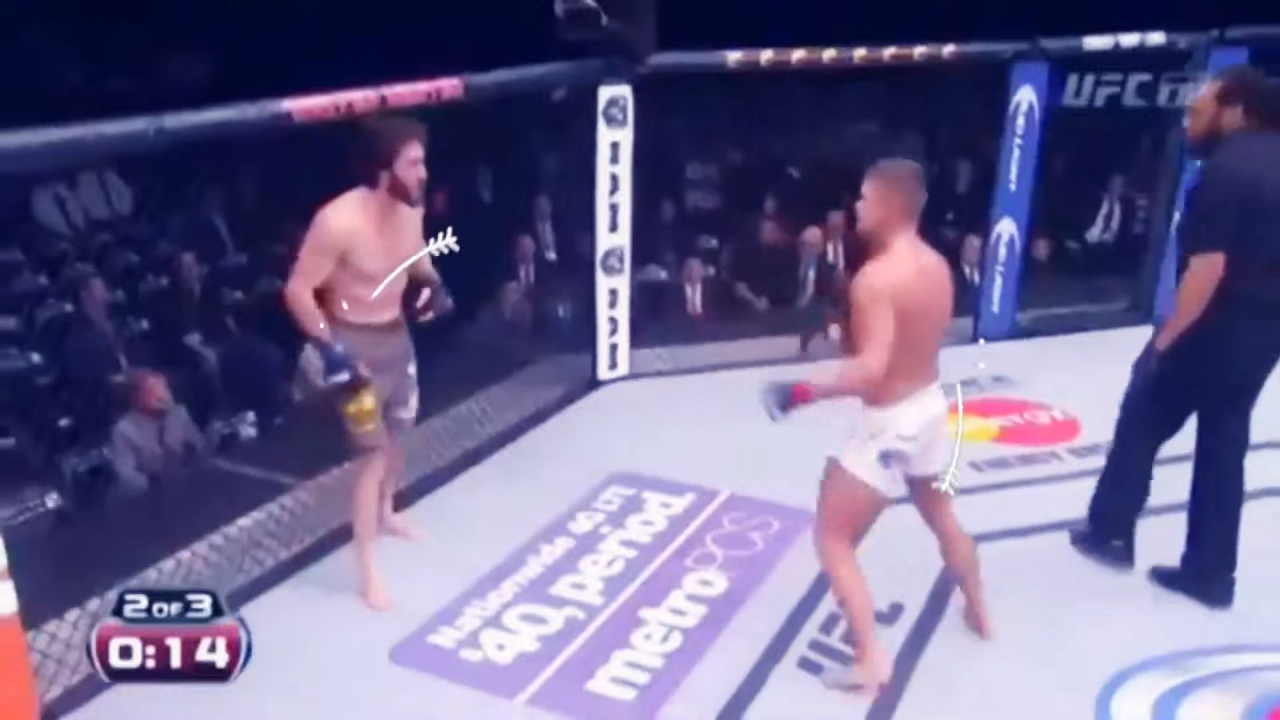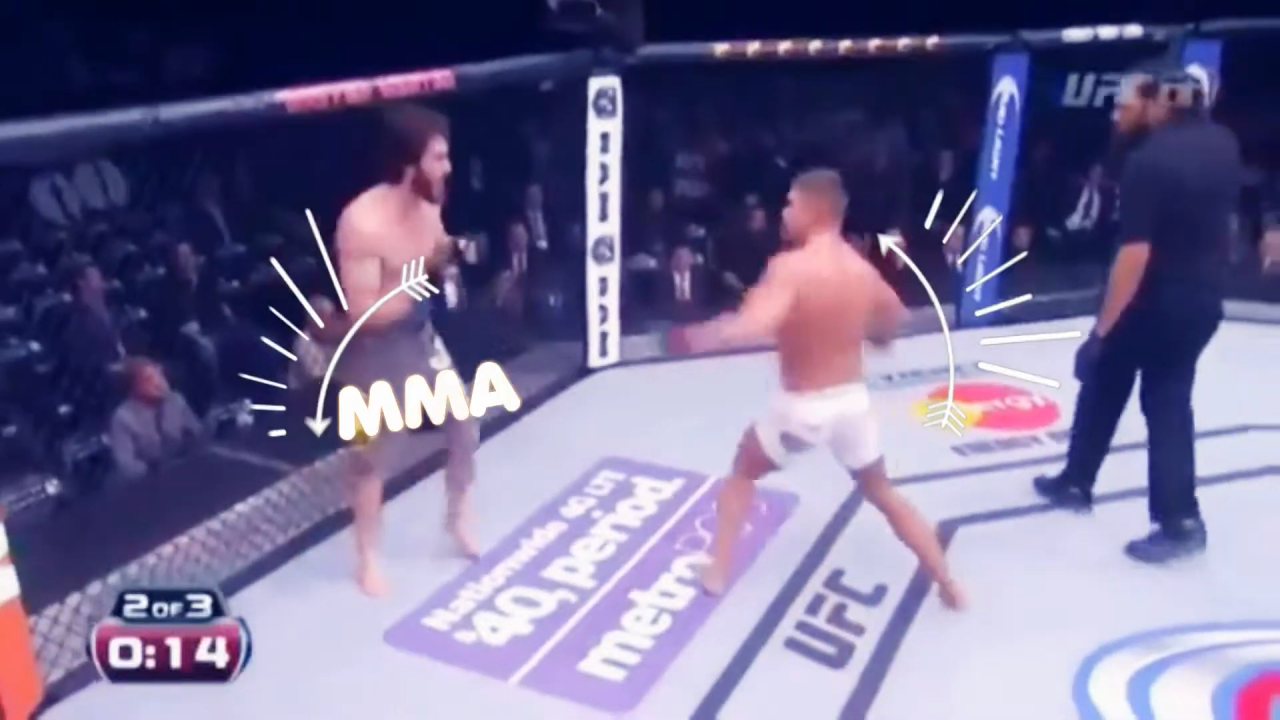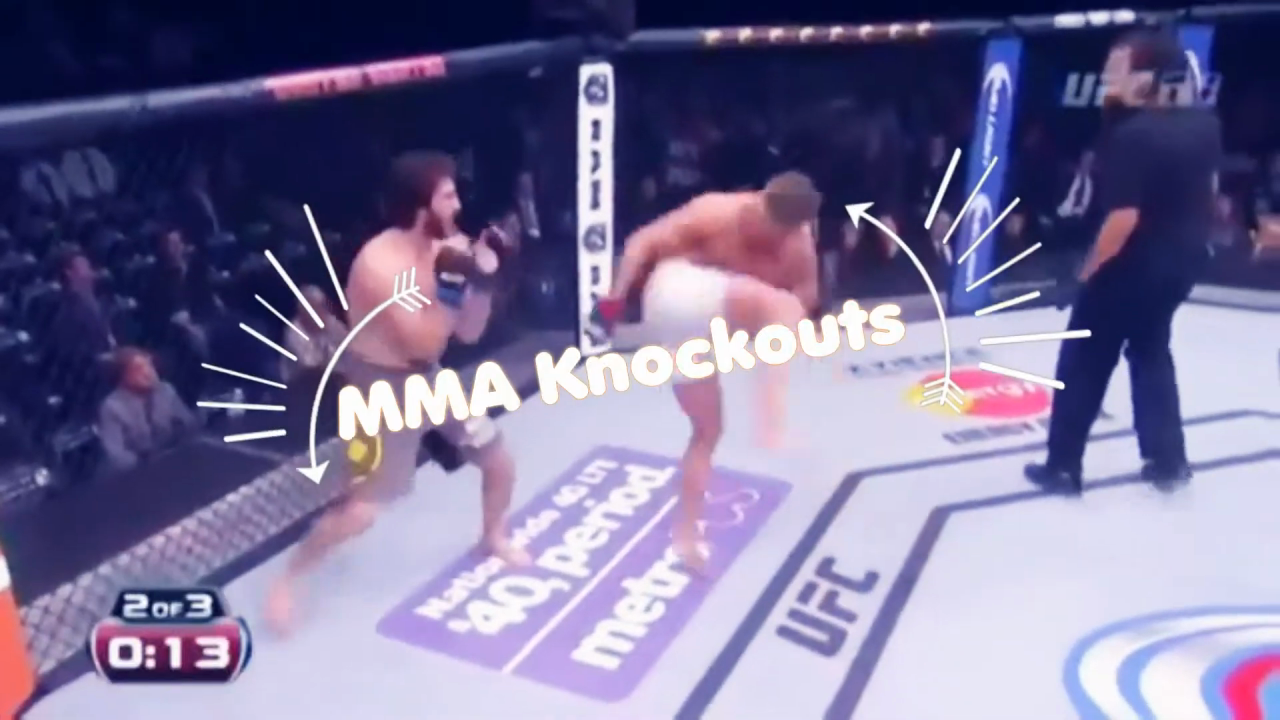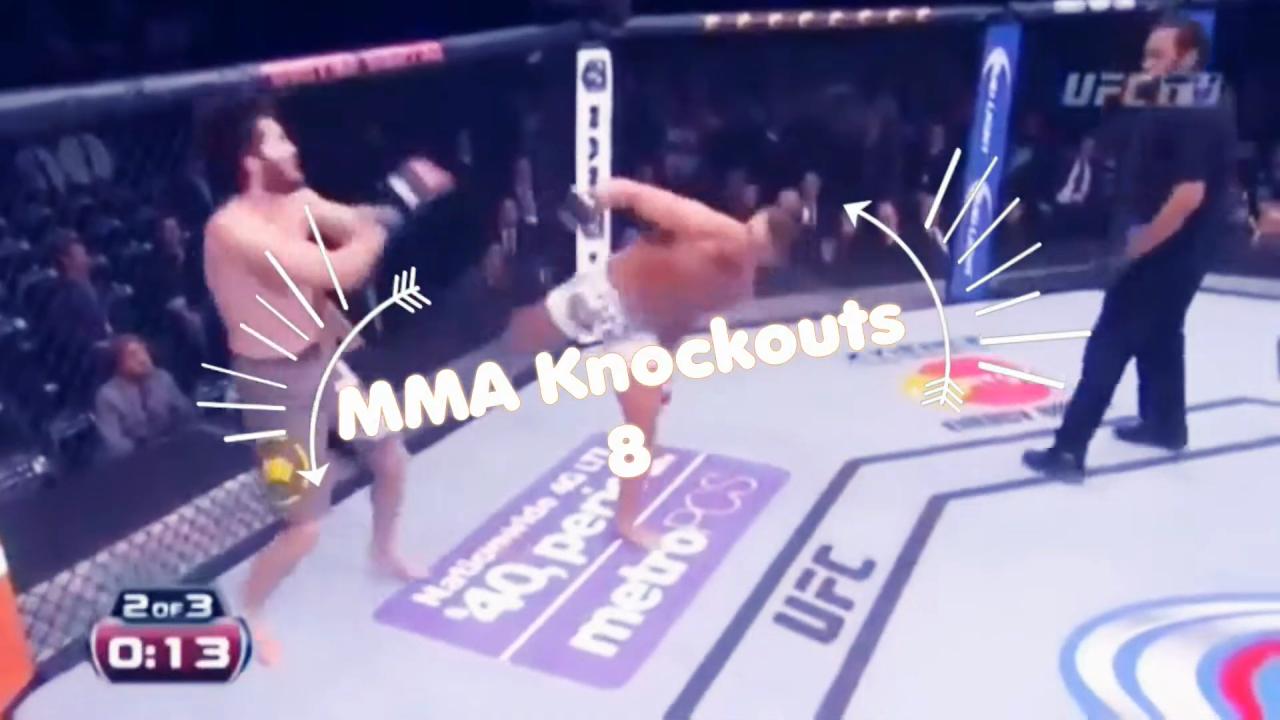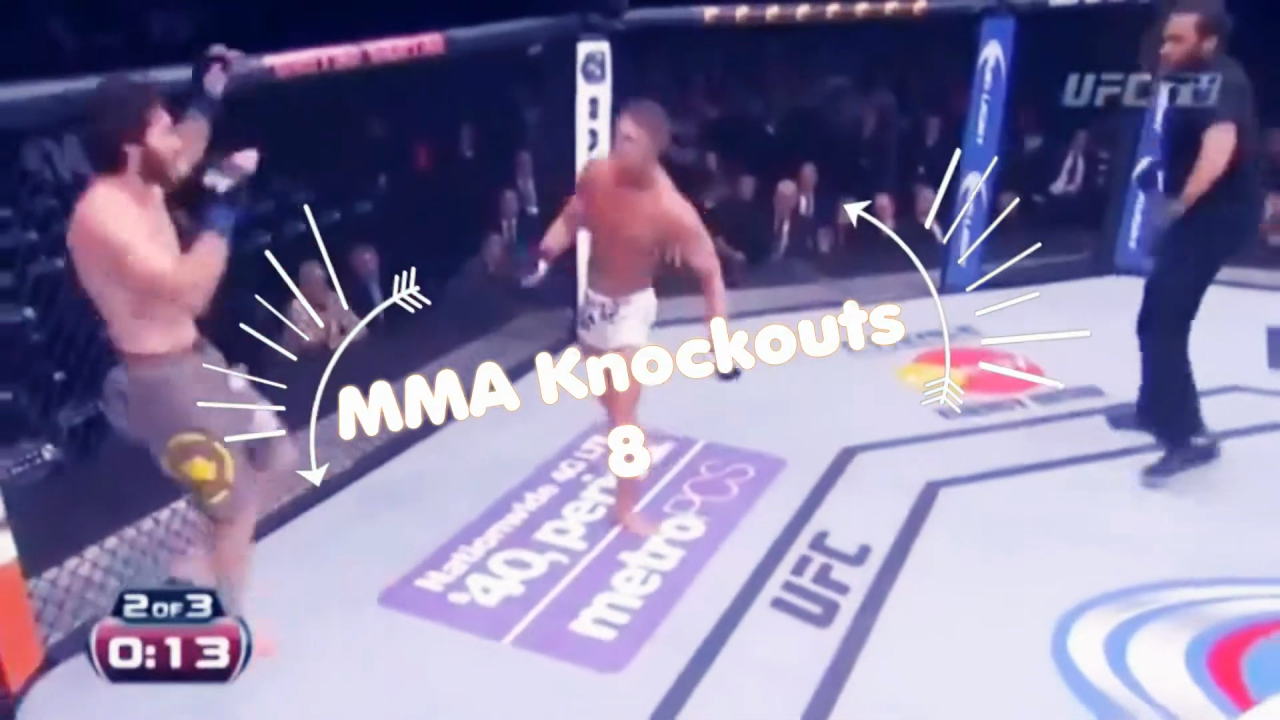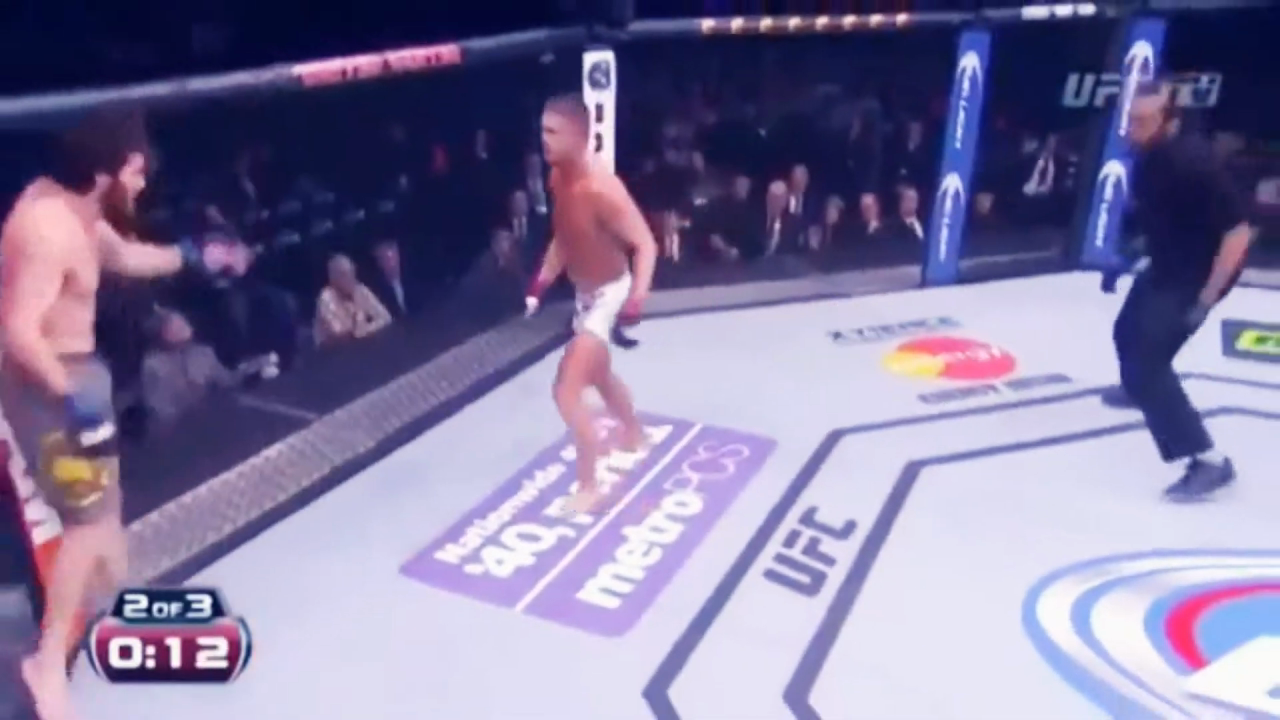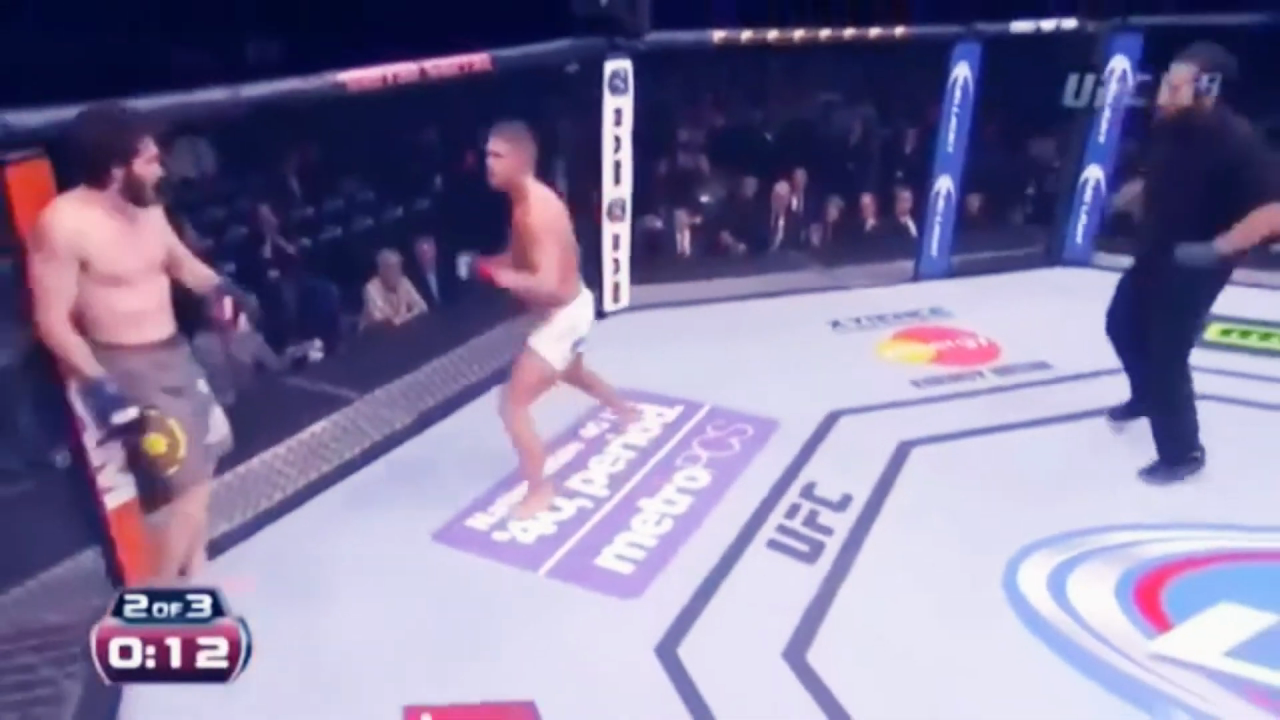
dt=0.3s
person 1, frame 1
left shoulder: (410, 209)
right shoulder: (339, 222)
right elbow: (298, 291)
left wrist: (431, 282)
right wrist: (329, 347)
left hip: (397, 334)
right hip: (355, 343)
left knee: (397, 433)
right knee: (376, 452)
left ankle: (385, 512)
right ankle: (368, 571)
person 1, frame 2
left shoulder: (427, 206)
right shoulder: (362, 223)
right elbow: (362, 313)
left wrist: (456, 253)
right wrist: (422, 299)
left hip: (417, 335)
right hip: (371, 349)
left knee: (464, 434)
right knee: (374, 463)
left ankle: (457, 521)
right ankle: (367, 557)
person 1, frame 3
left shoulder: (448, 247)
right shoulder: (379, 266)
left elbow: (469, 331)
right elbow: (425, 343)
left wrist: (483, 278)
right wrist: (451, 288)
left hip: (426, 375)
right hip: (378, 382)
left knee: (499, 461)
right knee: (362, 508)
left ankle: (493, 537)
right ankle: (290, 577)
person 1, frame 4
left shoulder: (294, 201)
right shoulder: (234, 229)
left elbow: (353, 223)
right elbow: (341, 273)
left wrist: (409, 188)
right wrist: (392, 212)
left hip: (322, 361)
right hip: (274, 383)
left knee: (391, 455)
right knee: (308, 520)
left ankle: (385, 550)
right ankle: (247, 614)
person 1, frame 5
left shoulder: (138, 186)
right shoulder: (105, 216)
left elbow: (182, 159)
right elbow: (188, 293)
left wrist: (208, 97)
right wrist: (221, 209)
left hip: (196, 356)
right hip: (163, 381)
left knee: (274, 459)
right knee: (237, 513)
left ankle: (202, 565)
right ankle: (229, 619)
person 1, frame 6
left shoulder: (81, 209)
left elbow: (126, 255)
left wrist: (195, 256)
right wrist: (75, 403)
left hip: (73, 372)
left knee: (104, 506)
right knee: (91, 522)
person 1, frame 7
left shoulder: (146, 208)
right shoulder: (64, 224)
left elbow: (181, 261)
right elbow: (52, 320)
left wrist: (219, 287)
right wrist: (99, 387)
left hip: (175, 353)
right hip: (131, 370)
left knee: (205, 463)
right knee: (193, 489)
left ankle: (196, 574)
person 2, frame 1
left shoulder: (1224, 172)
left elbow: (1207, 269)
left wrist: (1160, 345)
left hip: (1217, 328)
left knee: (1142, 422)
right knee: (1224, 446)
left ankle: (1111, 535)
right ankle: (1210, 572)
person 2, frame 2
left shoulder: (1148, 164)
right shoulder: (1222, 142)
left elbow: (1135, 255)
right elbow: (1224, 211)
left wrist: (1101, 328)
left hip: (1153, 300)
right hip: (1204, 298)
left knee: (1103, 387)
right knee: (1170, 404)
left ankle: (1075, 482)
right ankle: (1179, 518)
person 2, frame 3
left shoulder: (1134, 134)
right shoulder: (1203, 119)
left elbow: (1124, 219)
right elbow: (1207, 186)
left wrist: (1082, 276)
left hip: (1134, 266)
right hip: (1183, 260)
left knee: (1083, 363)
right knee: (1151, 351)
left ankle: (1063, 466)
right ankle: (1167, 458)
person 2, frame 4
left shoulder: (1190, 114)
right shoulder: (1203, 102)
left elbow: (1188, 196)
left wrist: (1131, 250)
left hip: (1172, 244)
right hip: (1192, 242)
left knee: (1110, 343)
right knee: (1161, 330)
left ankle: (1069, 450)
right ankle: (1165, 424)
person 2, frame 5
left shoulder: (1218, 83)
right shoulder: (1204, 80)
left elbow: (1220, 143)
left wrist: (1179, 203)
left hip: (1211, 219)
right hip: (1198, 214)
left knee: (1159, 323)
right knee: (1167, 316)
left ankle: (1188, 438)
right ankle: (1156, 408)
person 2, frame 6
left shoulder: (1196, 164)
right shoulder: (1148, 160)
left elbow: (1239, 233)
left wrist: (1206, 298)
left hip: (1193, 278)
right hip: (1164, 270)
left knee: (1147, 360)
right knee: (1130, 329)
left ankle: (1207, 460)
right ankle: (1136, 388)
person 2, frame 7
left shoulder: (1237, 141)
right shoulder: (1168, 128)
left wrist: (1213, 250)
left hip: (1198, 263)
right hip: (1155, 255)
left knee: (1166, 355)
right knee: (1122, 324)
left ankle: (1184, 452)
right ankle: (1145, 396)
person 3, frame 1
left shoulder: (876, 278)
right shoulder: (935, 265)
left elbow: (870, 371)
left wrist: (804, 391)
right wrist: (848, 350)
left hip: (888, 425)
right hip: (928, 407)
left knee: (833, 542)
right knee: (939, 514)
left ankle: (870, 660)
right ankle: (977, 613)
person 3, frame 2
left shoulder: (789, 267)
right shoulder: (864, 272)
left elbow: (754, 329)
right elbow: (891, 323)
left wrist: (689, 338)
left hip: (799, 411)
right hip: (852, 406)
left knee: (743, 474)
right knee: (886, 498)
left ankle: (718, 572)
right ankle: (947, 584)
person 3, frame 3
left shoulder: (800, 249)
right shoulder: (716, 212)
left elbow: (805, 298)
right elbow: (646, 240)
right wrist: (615, 296)
left hip: (698, 316)
right hip: (677, 294)
left knee: (707, 432)
right knee: (779, 307)
left ankle: (687, 536)
person 3, frame 4
left shoulder: (737, 291)
right shoulder: (703, 227)
right elbow: (627, 191)
right wrist: (596, 196)
left hip: (637, 330)
right hip: (602, 293)
left knee: (643, 431)
right knee: (527, 333)
left ankle: (627, 520)
person 3, frame 5
left shoulder: (674, 212)
right shoulder: (597, 173)
left elbow: (711, 275)
right elbow: (569, 220)
right wrist: (544, 255)
left hip: (630, 309)
right hip: (594, 299)
left knee: (625, 409)
right knee: (608, 392)
left ankle: (627, 508)
person 3, frame 6
left shoulder: (601, 188)
right shoulder: (557, 176)
left elbow: (646, 245)
left wrist: (636, 302)
right wrist: (541, 282)
left hip: (608, 296)
right hip: (586, 293)
left knee: (566, 387)
right knee: (597, 374)
left ankle: (589, 483)
right ankle: (633, 435)
person 3, frame 7
left shoulder: (537, 212)
right shoulder: (523, 199)
left elbow: (549, 285)
right elbow: (522, 256)
left wrist: (495, 274)
right wrist: (493, 264)
left hip: (563, 317)
right hip: (566, 310)
left knee: (512, 403)
right knee: (570, 371)
left ankle: (539, 490)
right ankle: (621, 408)
